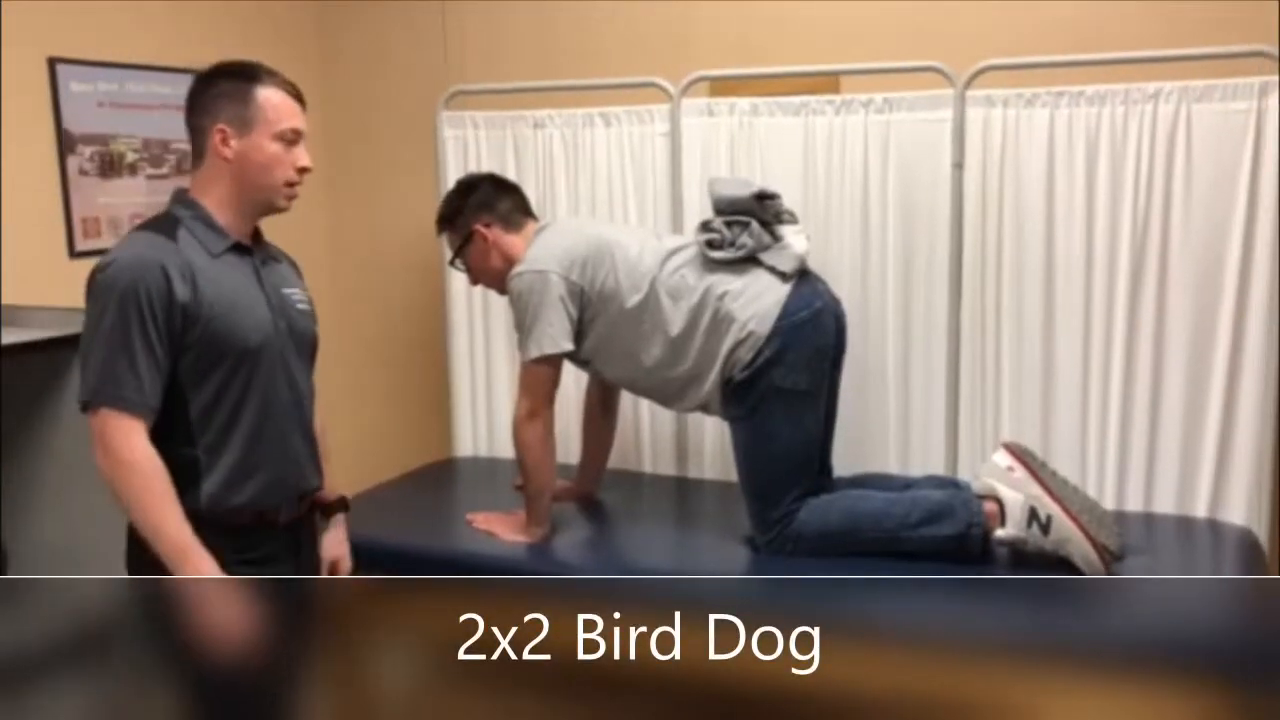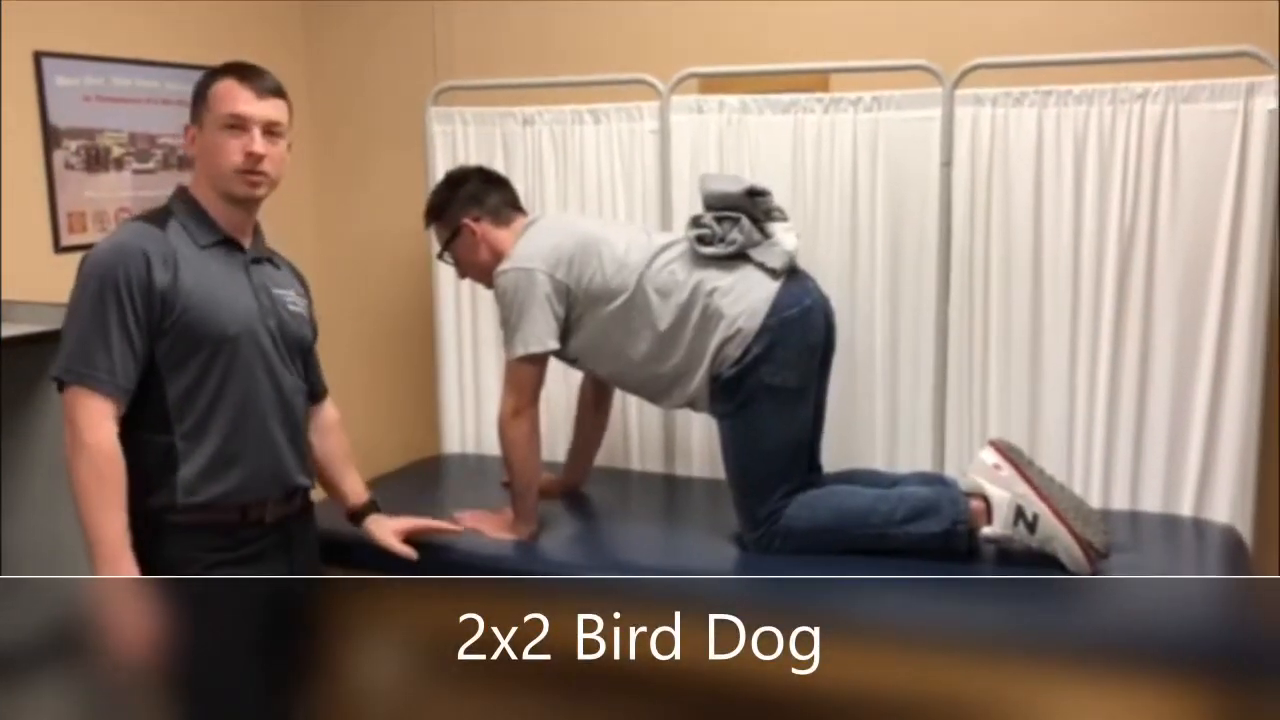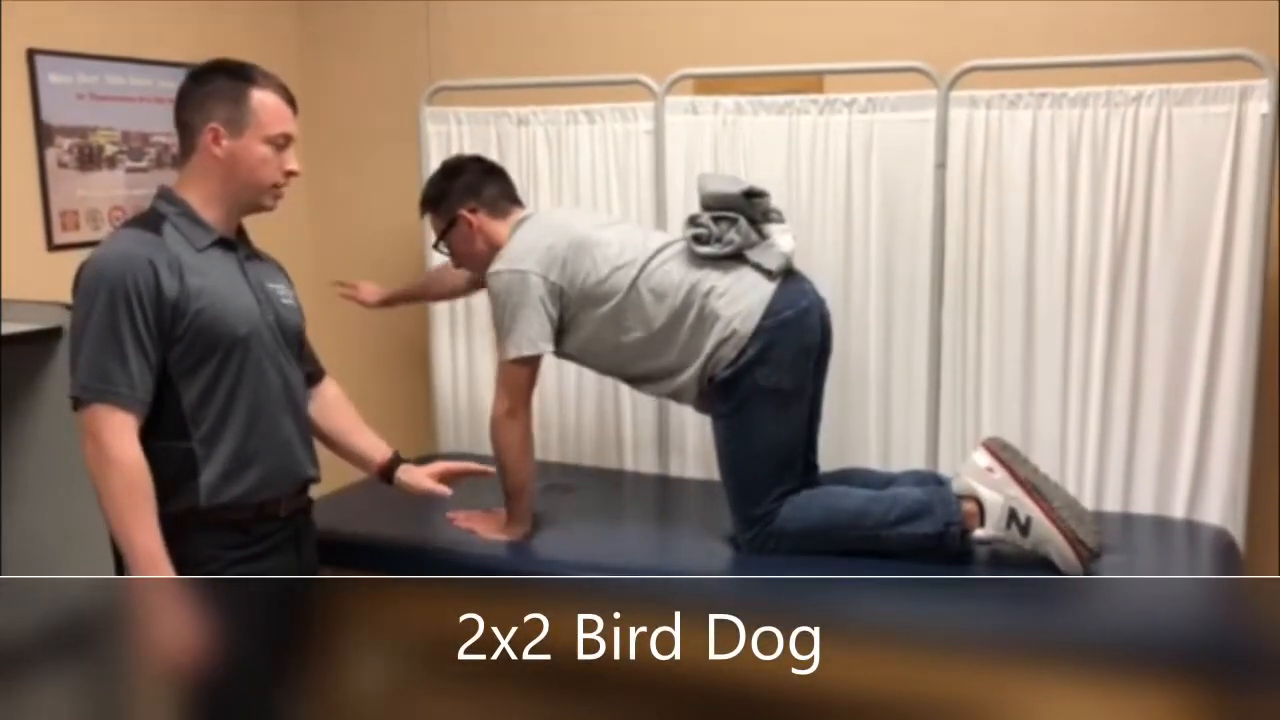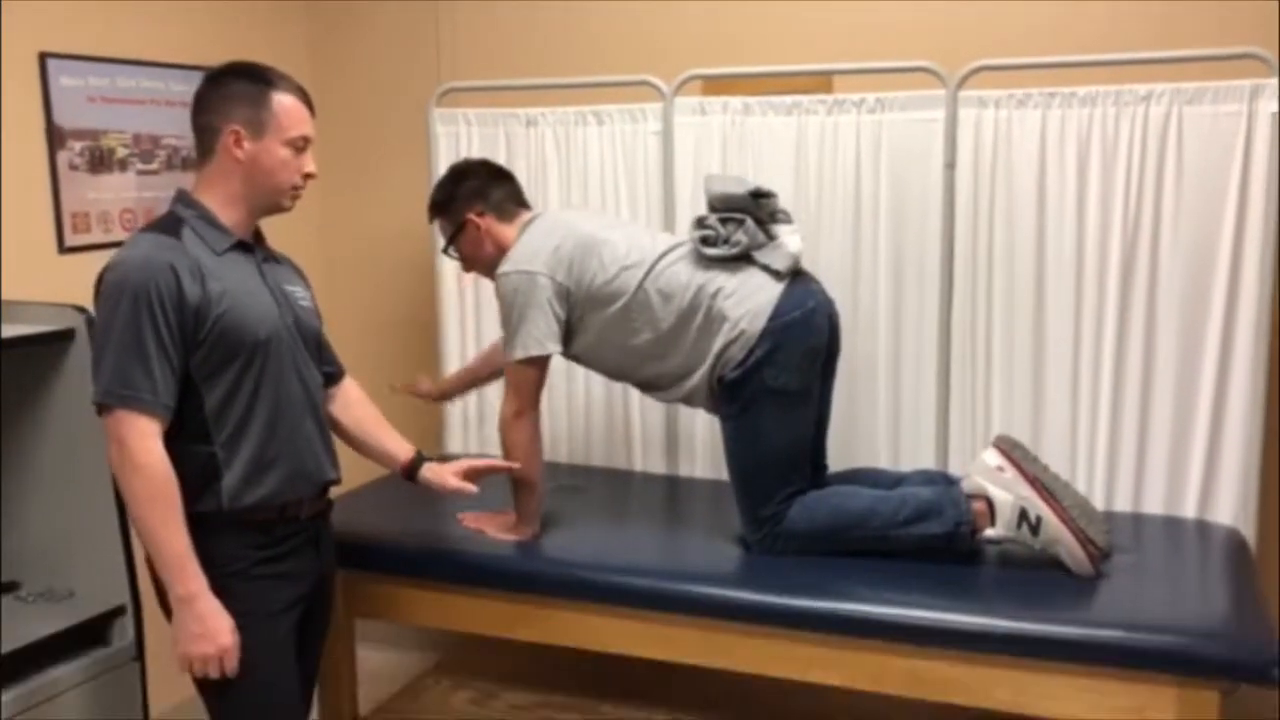
dt=1s
person 1, frame 1
left shoulder: (538, 273)
right shoulder: (574, 250)
left elbow: (533, 413)
right elbow: (604, 385)
left wrist: (533, 521)
right wrist: (583, 484)
left hip: (770, 338)
right hip: (799, 310)
left knee: (784, 529)
right knee: (800, 498)
left ankle: (996, 515)
right ankle: (990, 490)
person 1, frame 2
left shoulder: (523, 270)
right shoulder: (560, 245)
left elbow: (518, 410)
right elbow: (600, 378)
left wrist: (521, 519)
right wrist: (570, 478)
left hip: (758, 336)
right hip: (787, 307)
left knee: (772, 525)
right knee: (789, 493)
left ankle: (982, 512)
right ankle: (976, 489)
person 1, frame 3
left shoulder: (519, 270)
right shoulder: (542, 235)
left elbow: (510, 413)
right elbow: (471, 277)
left wrist: (515, 519)
right wrist: (390, 296)
left hip: (751, 339)
right hip: (782, 307)
left knee: (765, 526)
right knee: (786, 494)
left ankle: (974, 513)
right ankle: (966, 486)
person 1, frame 4
left shoulder: (523, 269)
right shoulder: (556, 236)
left elbow: (519, 412)
right elbow: (518, 342)
left wrist: (522, 519)
right wrist: (444, 387)
left hip: (760, 342)
right hip: (793, 308)
left knee: (775, 525)
right knee: (796, 494)
left ankle: (985, 513)
right ankle: (974, 484)
person 2, frame 1
left shoulder: (281, 270)
right shoulder: (145, 268)
right elbow: (120, 441)
left wrist: (330, 514)
right wrist: (200, 576)
left hip: (289, 548)
right hip: (213, 560)
person 2, frame 2
left shoulder: (285, 278)
right shoulder: (134, 259)
right elbow: (91, 423)
left wrist: (365, 510)
right wrist: (118, 578)
left hip: (291, 543)
right hip: (196, 555)
person 2, frame 3
left shoulder: (264, 269)
right shoulder: (133, 264)
right elbow: (111, 437)
left wrist: (393, 468)
right wrist: (160, 594)
left hip: (291, 541)
right hip: (206, 557)
person 2, frame 4
left shoulder: (280, 270)
right shoulder: (153, 269)
left elbow: (332, 388)
right elbow: (135, 445)
left wrist: (419, 467)
right wrist: (190, 599)
left hip: (308, 540)
right hip: (232, 558)
